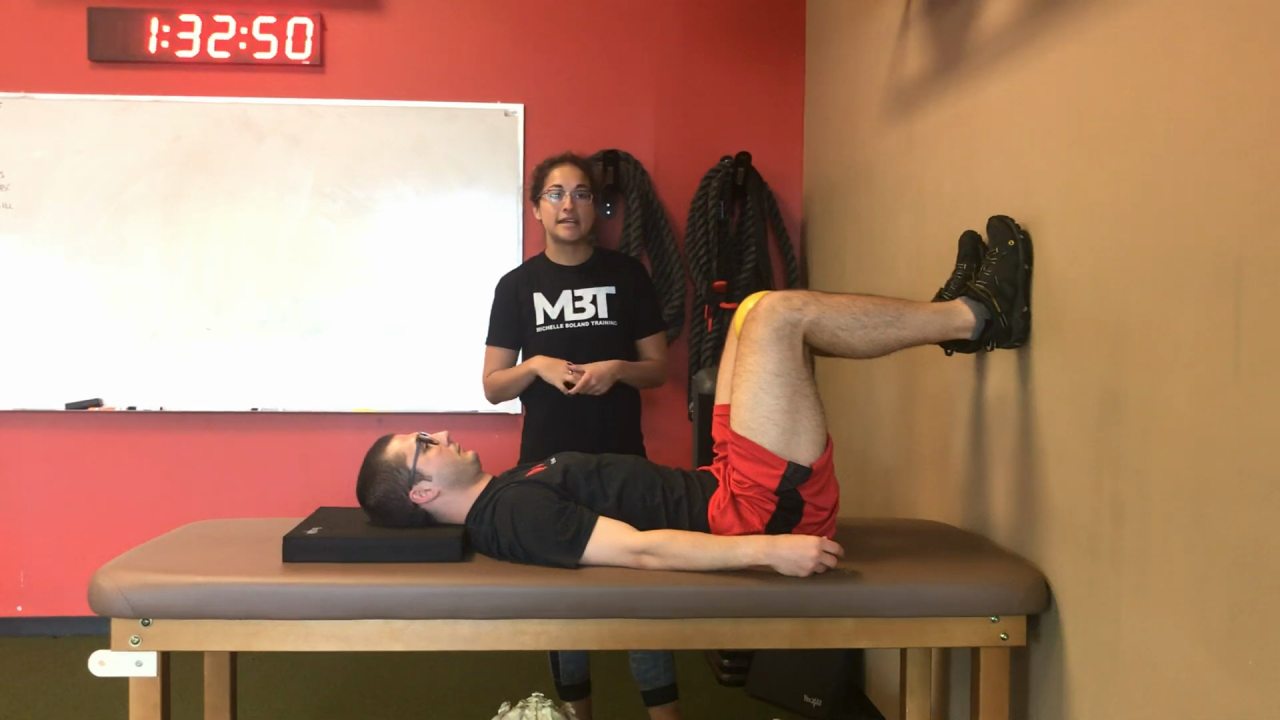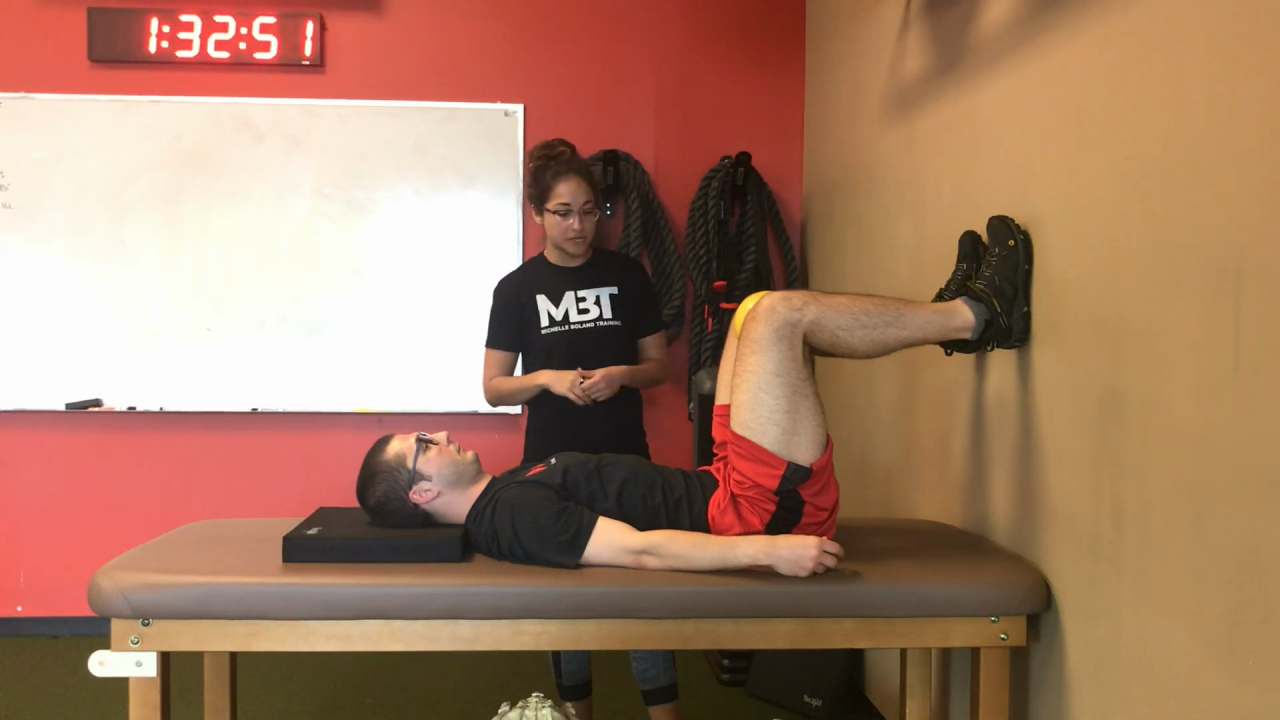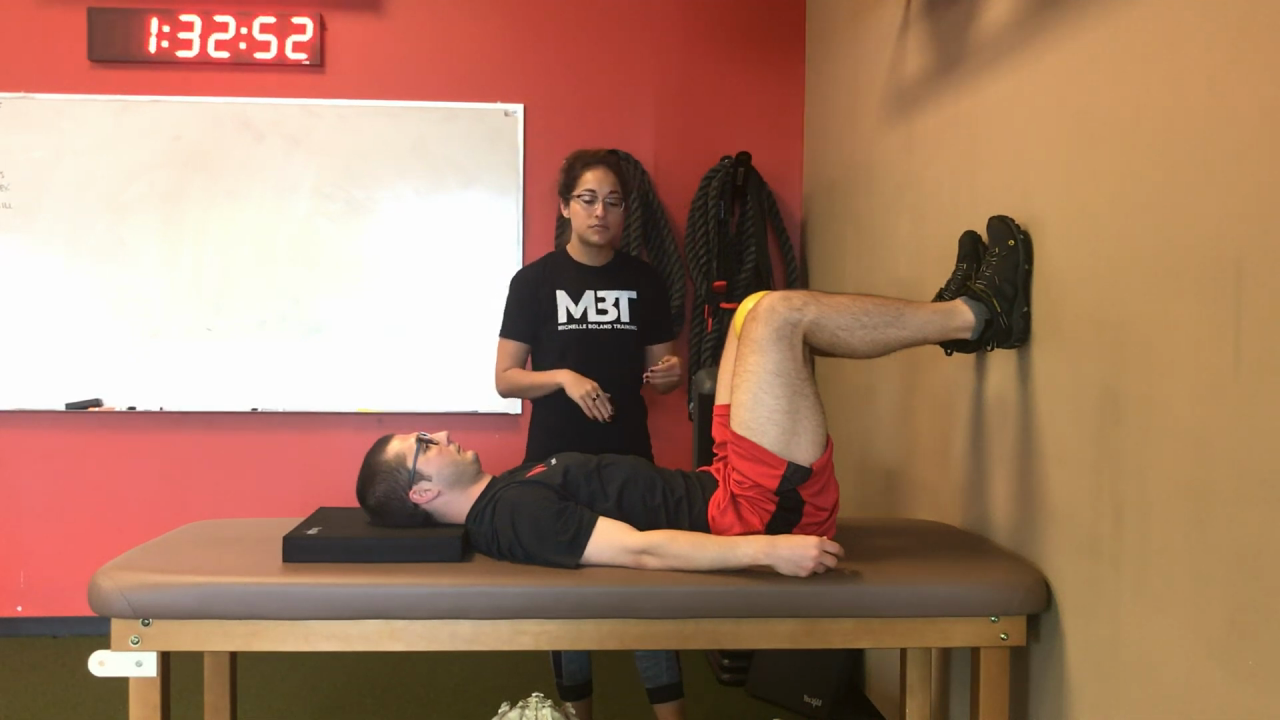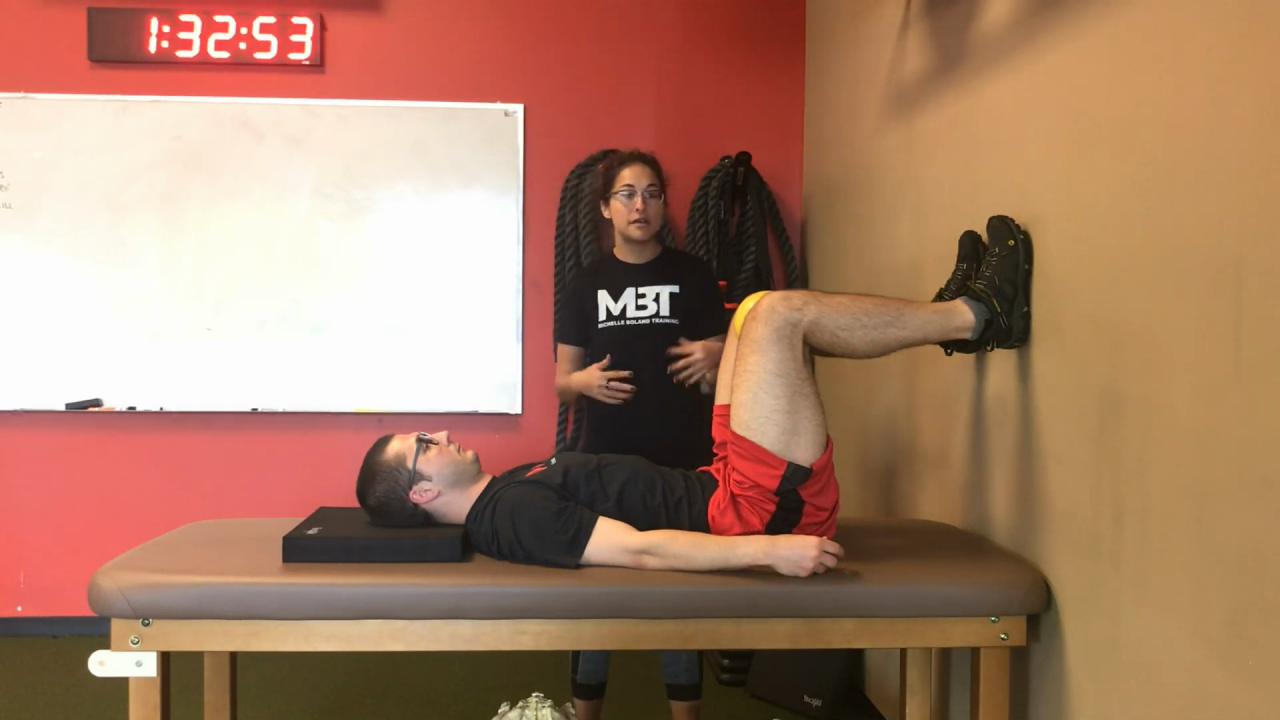
dt=1s
person 1, frame 1
left shoulder: (507, 493)
right shoulder: (513, 514)
right elbow: (638, 550)
right wrist: (768, 550)
left hip: (720, 487)
right hip: (751, 510)
left knee: (761, 311)
right knee: (778, 313)
left ankle: (957, 314)
right ankle: (976, 315)
person 1, frame 2
left shoulder: (505, 495)
right shoulder: (513, 514)
right elbow: (639, 550)
right wrist: (769, 550)
left hip: (718, 488)
right hip: (751, 511)
left knee: (761, 313)
right knee: (777, 314)
left ankle: (956, 316)
right ankle: (974, 316)
person 1, frame 3
left shoulder: (507, 494)
right shoulder: (512, 515)
right elbow: (639, 551)
right wrist: (770, 549)
left hip: (720, 488)
right hip: (754, 512)
left knee: (762, 314)
right knee: (779, 314)
left ankle: (954, 313)
right ankle: (975, 316)
person 1, frame 4
left shoulder: (508, 490)
right shoulder: (512, 514)
right elbow: (640, 550)
right wrist: (770, 548)
left hip: (720, 489)
right hip: (751, 510)
left knee: (760, 311)
right knee: (778, 314)
left ankle: (958, 314)
right ankle: (975, 314)
person 2, frame 1
left shoulder: (627, 274)
right shoulder: (517, 285)
left elbow: (658, 367)
right elbow: (493, 385)
left wrist: (617, 369)
right wrist: (536, 365)
left hip: (621, 457)
right hip: (547, 462)
person 2, frame 2
left shoulder: (627, 274)
right shoulder: (516, 288)
left elbow: (659, 365)
right elbow: (494, 387)
left wrist: (622, 375)
right wrist: (546, 377)
left hip: (625, 460)
right hip: (552, 465)
person 2, frame 3
left shoulder: (645, 280)
right shoulder: (534, 280)
left elbow: (660, 370)
right elbow: (505, 378)
left wrist: (671, 372)
right wrist: (562, 378)
left hip: (629, 459)
right hip: (556, 462)
person 2, frame 4
left shoulder: (694, 275)
right shoulder: (587, 283)
left elbow: (722, 370)
right elbow: (562, 382)
left wrist: (713, 360)
right wrist: (583, 381)
left hip: (680, 461)
right hip: (606, 462)
